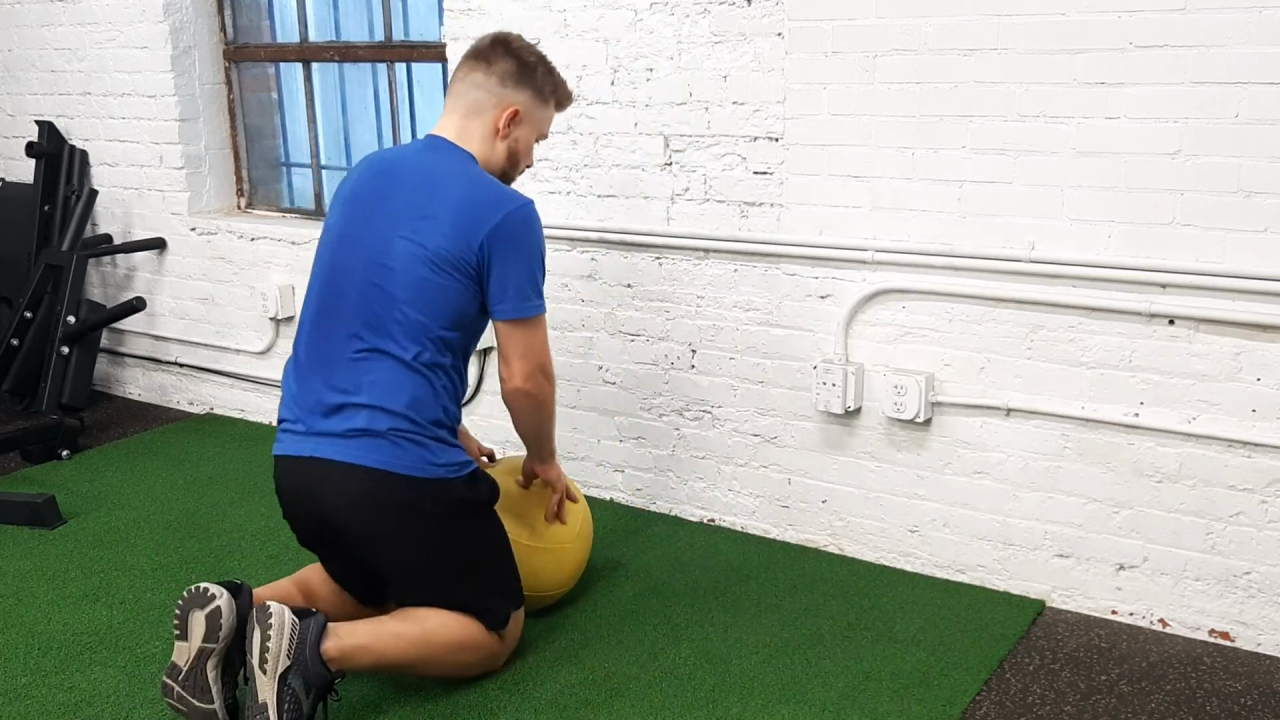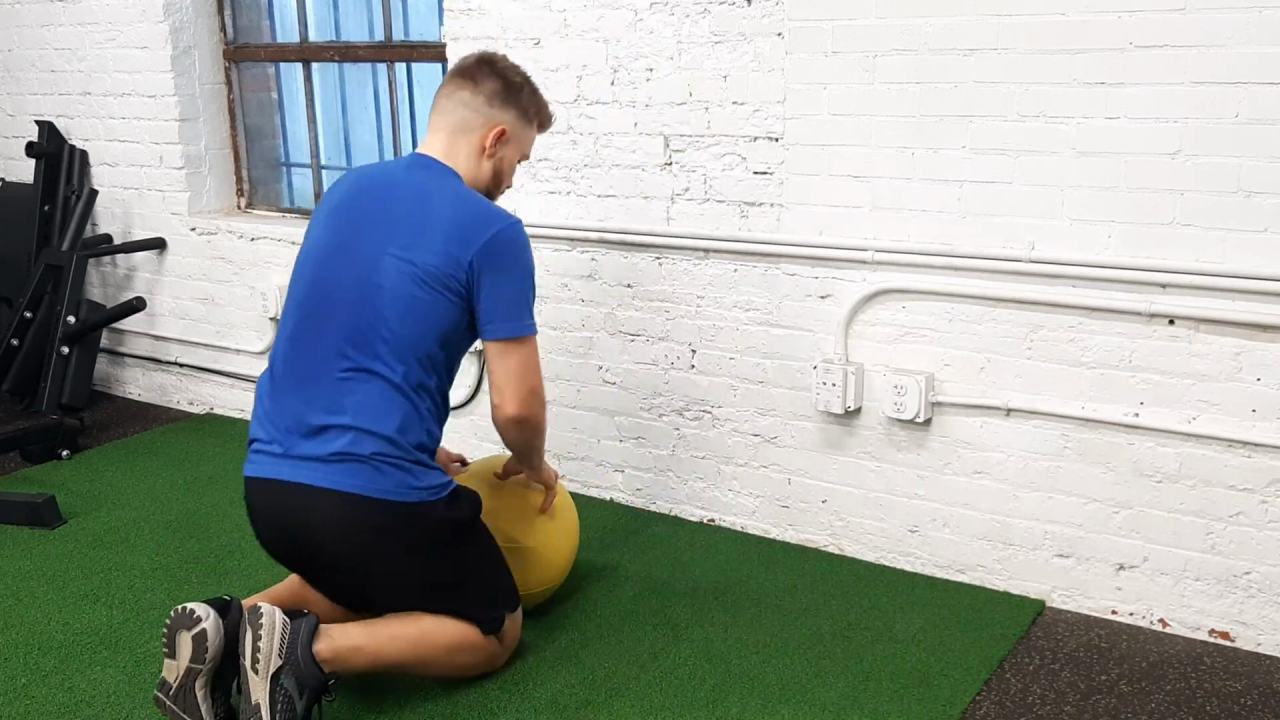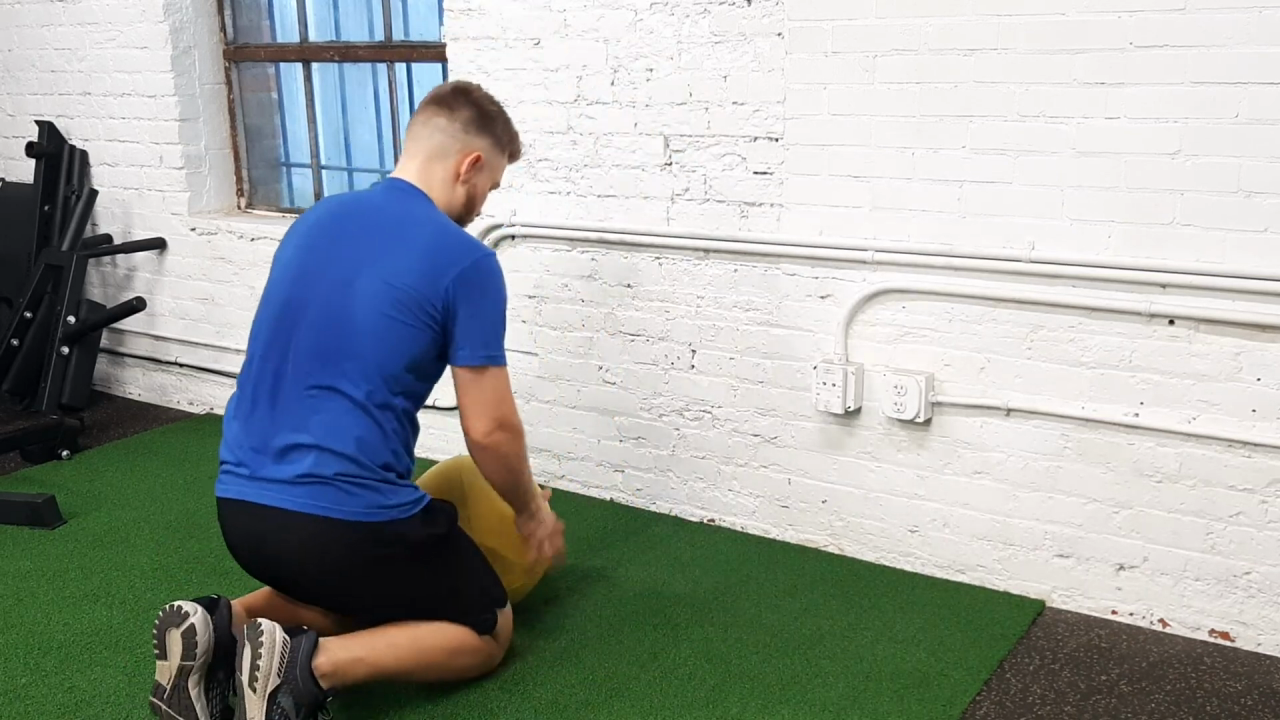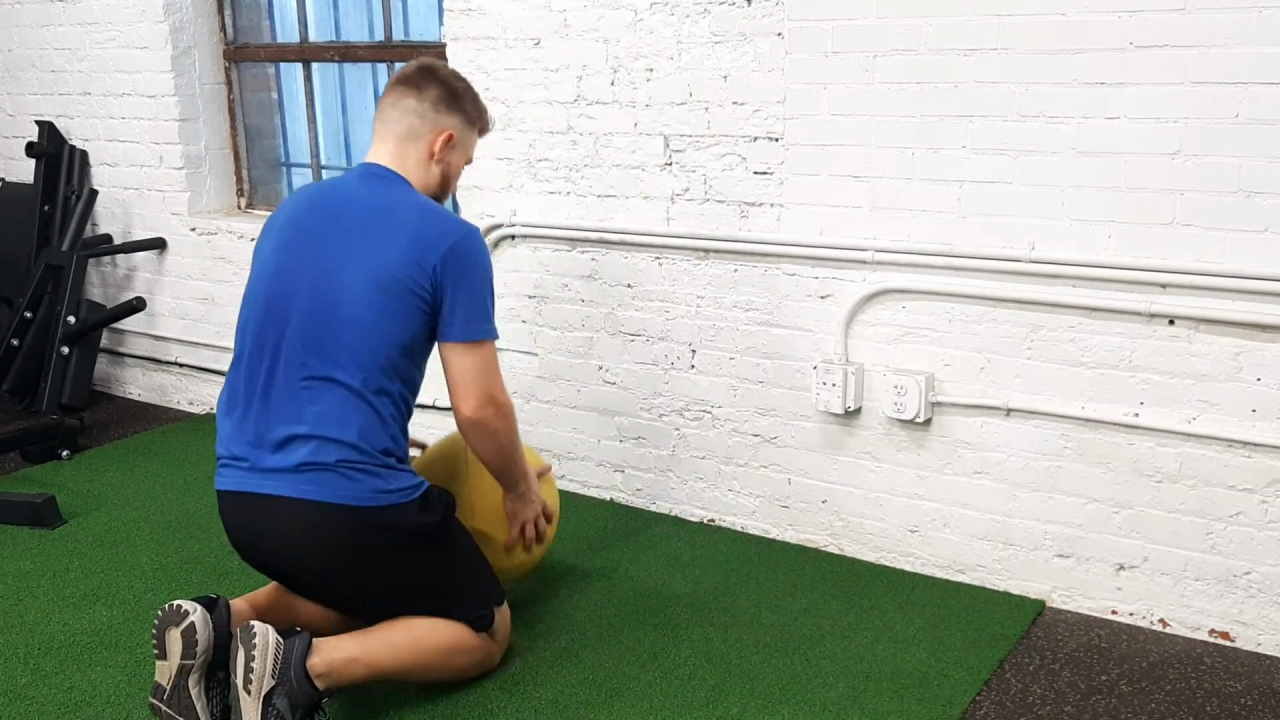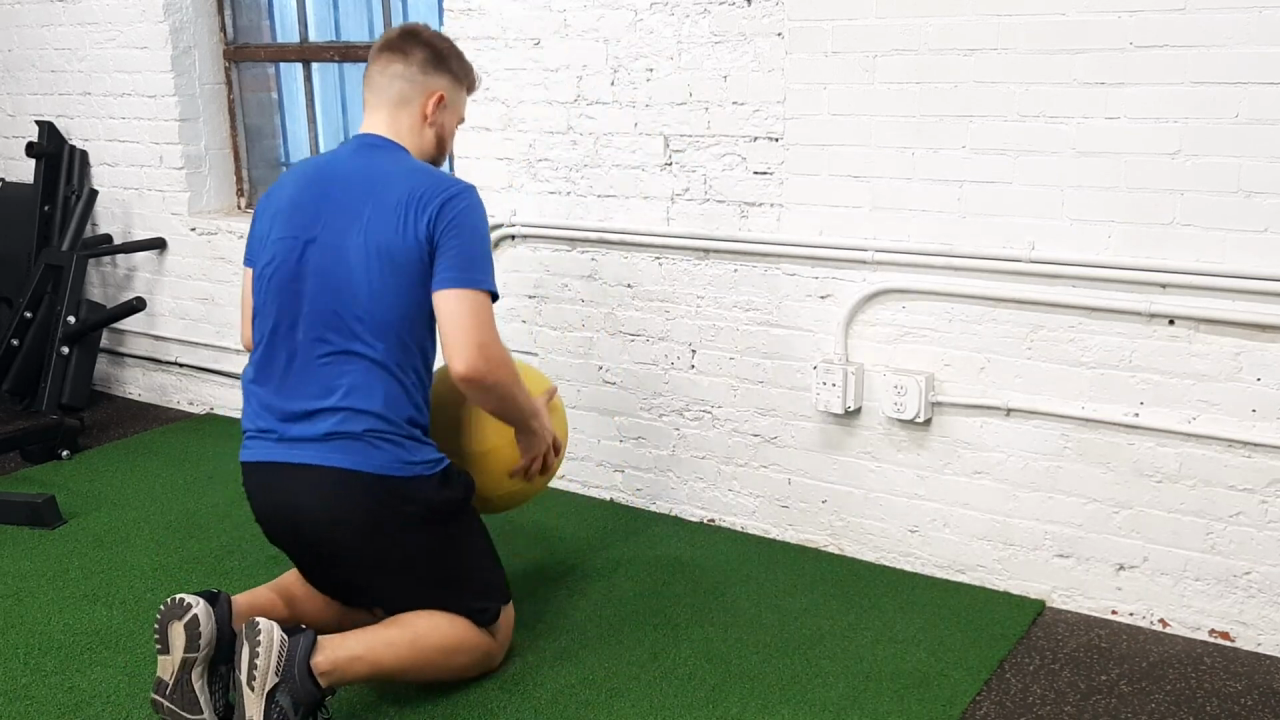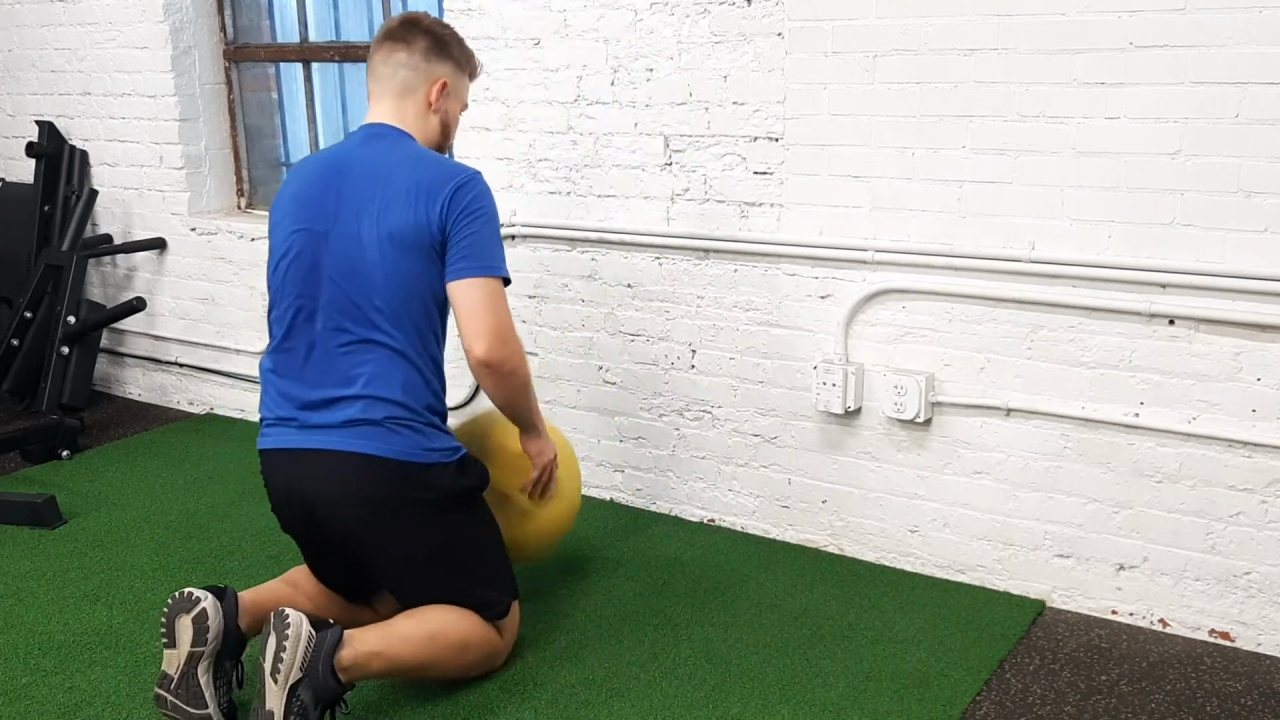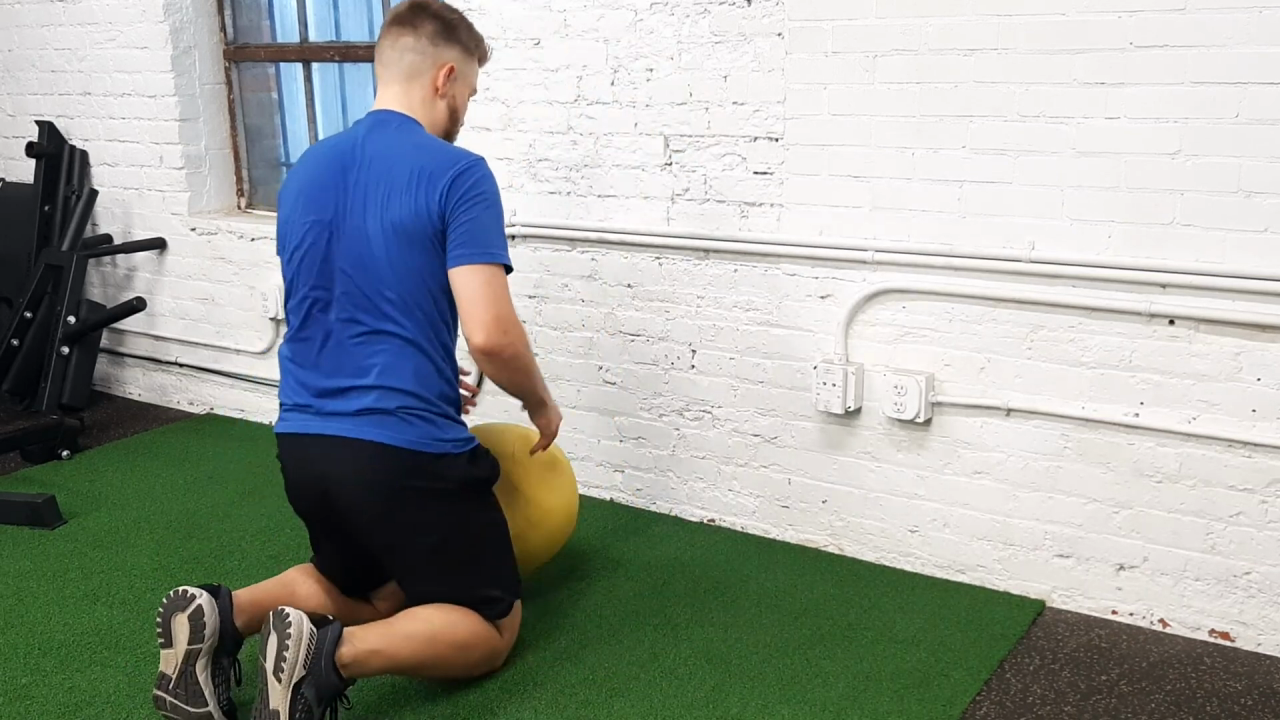
dt=0.2s
person 1, frame 1
left shoulder: (365, 175)
right shoulder: (503, 214)
right elbow: (524, 380)
right wrist: (544, 459)
left hip: (301, 458)
right hip: (397, 472)
left knee: (375, 588)
right knee: (493, 631)
left ankle: (241, 610)
right ankle: (320, 649)
person 1, frame 2
left shoulder: (346, 192)
right shoulder: (491, 234)
right elbow: (516, 405)
right wrist: (533, 464)
left hip: (271, 482)
right hip: (374, 494)
left knee: (364, 585)
right knee: (492, 632)
left ankle: (232, 622)
right ankle: (314, 650)
person 1, frame 3
left shoulder: (317, 219)
right shoulder: (464, 261)
right elbow: (488, 431)
right wrist: (531, 510)
left hip: (243, 503)
right hip: (343, 515)
left knee: (357, 589)
right knee: (485, 631)
left ankle: (222, 627)
right ankle: (313, 665)
person 1, frame 4
left shoulder: (292, 211)
right shoulder: (449, 241)
right elbow: (479, 407)
right wrist: (522, 491)
left hip: (243, 496)
right hip: (345, 504)
left knee: (358, 588)
right knee: (483, 631)
left ankle: (222, 626)
right ankle: (309, 665)
person 1, frame 5
left shoulder: (285, 189)
right shoulder: (446, 202)
right elbow: (472, 361)
right wrist: (534, 423)
left hip: (269, 470)
right hip: (375, 476)
left knee: (364, 586)
right knee: (485, 630)
left ankle: (223, 620)
right ankle: (311, 663)
person 1, frame 6
left shoulder: (297, 184)
right shoulder: (454, 189)
right elbow: (489, 348)
right wrist: (534, 432)
left hip: (286, 456)
right hip: (392, 462)
left knee: (366, 589)
right knee: (489, 628)
left ankle: (228, 616)
right ankle: (334, 657)
person 1, frame 7
left shoulder: (306, 170)
right shoulder: (457, 175)
right elbow: (491, 335)
right wrist: (541, 403)
left hip: (305, 442)
right hip: (407, 452)
left knee: (366, 588)
right knee: (489, 628)
left ankle: (225, 614)
right ankle: (332, 652)
